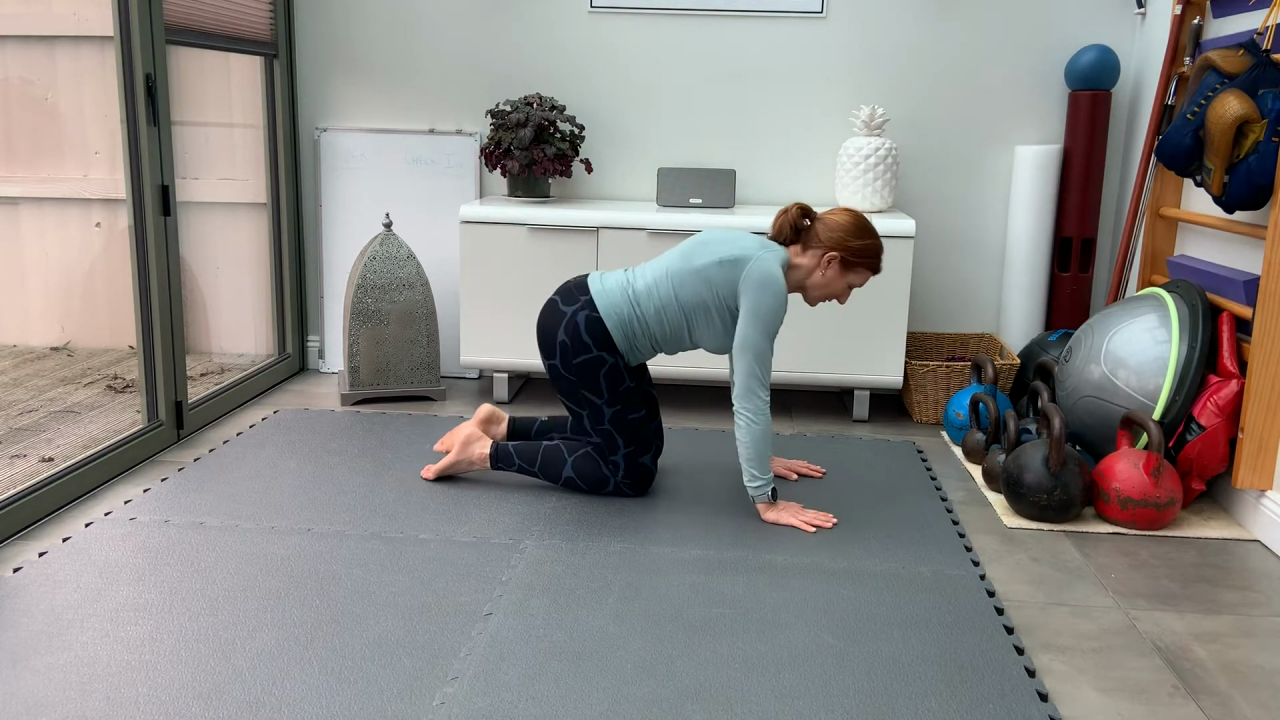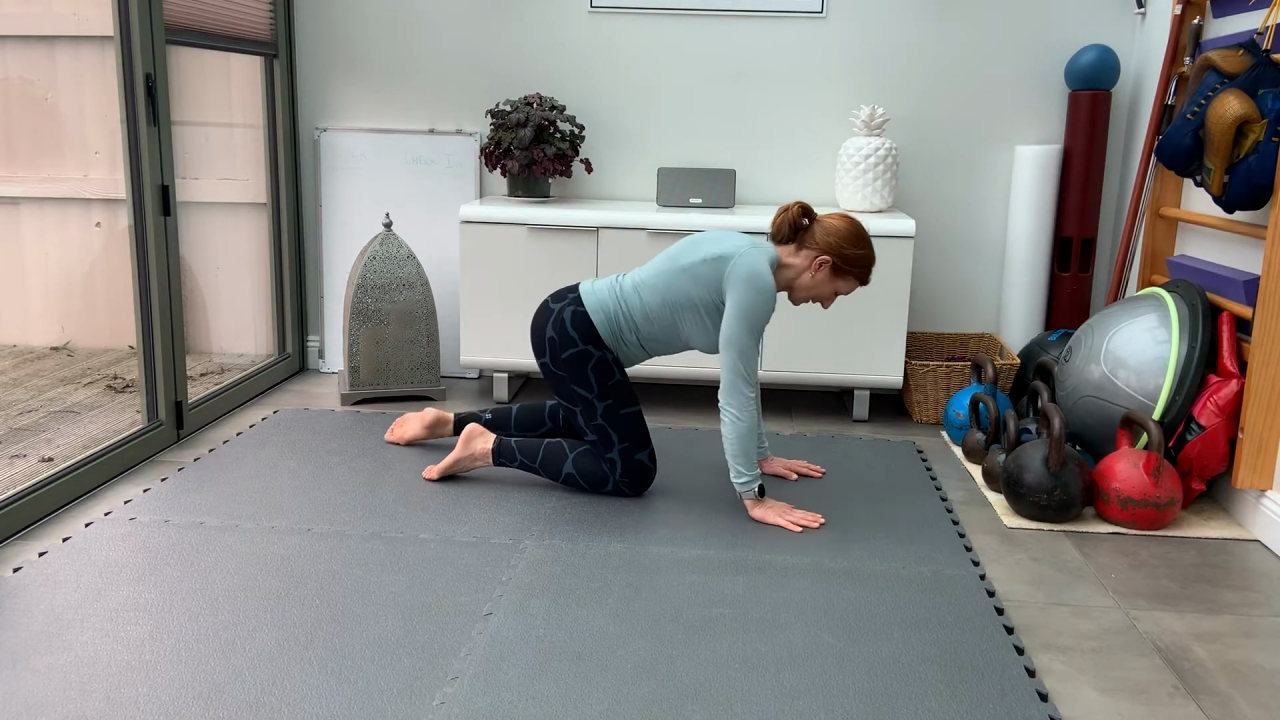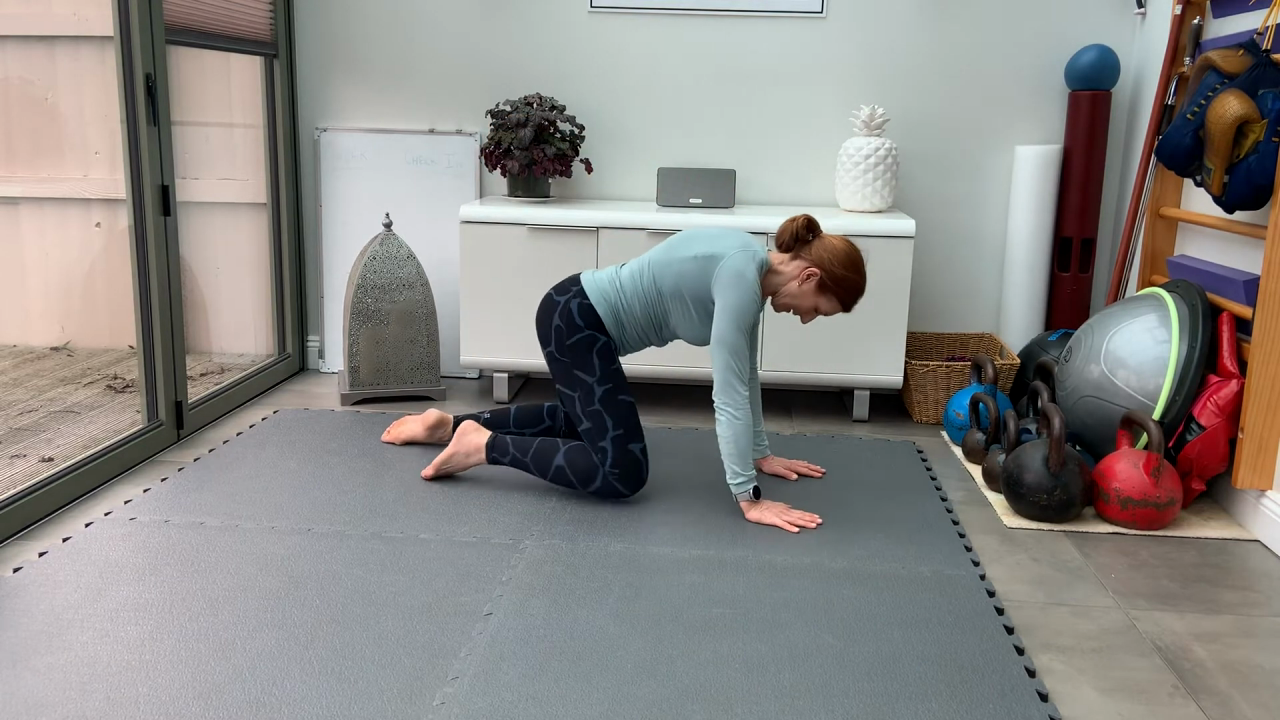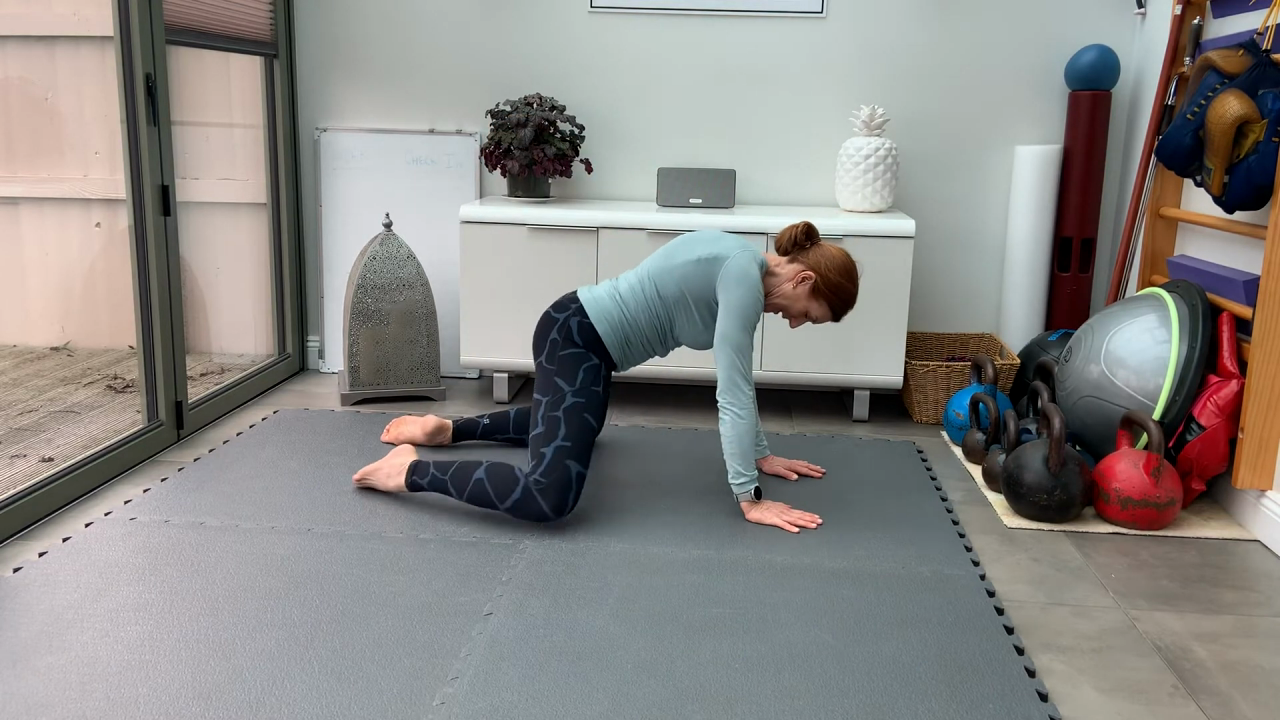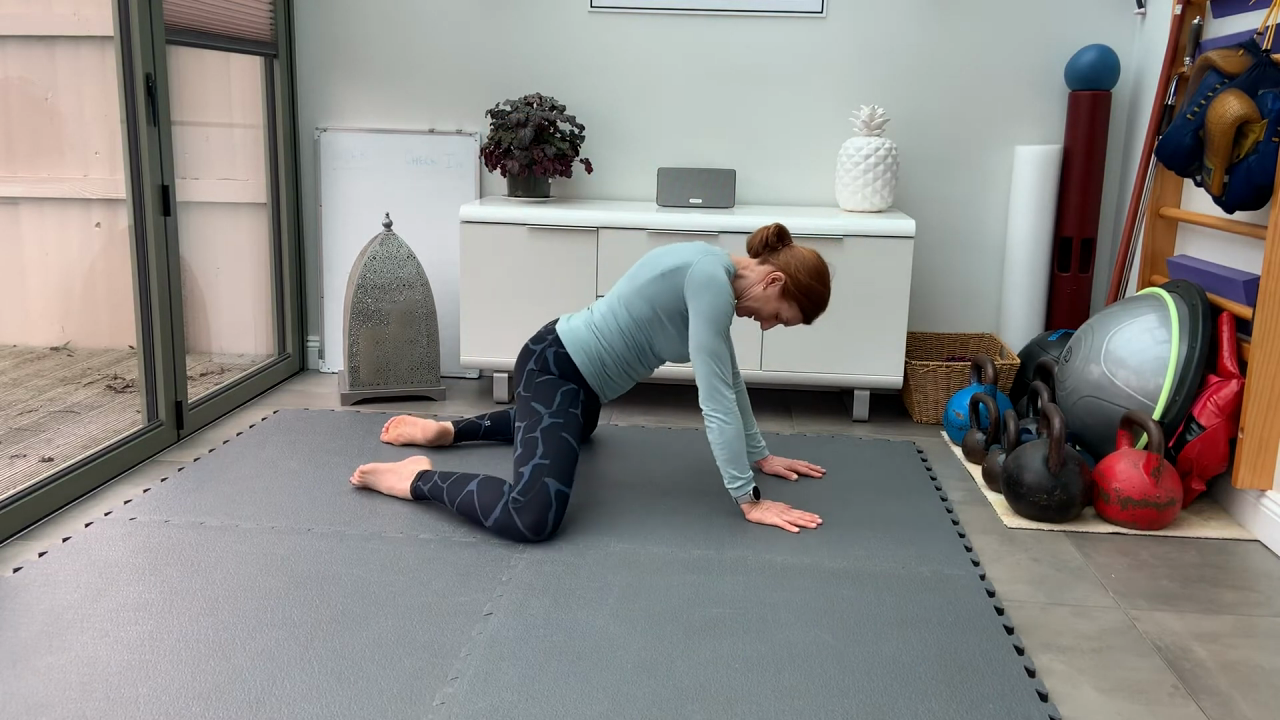
dt=0.5s
person 1, frame 1
left shoulder: (759, 260)
right shoulder: (767, 278)
left elbow: (745, 376)
right elbow: (750, 397)
left wrist: (762, 457)
right wrist: (766, 500)
left hip: (588, 318)
right hip: (580, 333)
left knee: (641, 445)
right knee: (631, 473)
left ankle: (502, 426)
right ankle: (487, 452)
person 1, frame 2
left shoulder: (753, 262)
right shoulder: (756, 277)
left elbow: (744, 376)
right elbow: (736, 394)
left wrist: (760, 455)
right wrist: (752, 497)
left hip: (576, 324)
right hip: (573, 334)
left knee: (582, 417)
right knee: (631, 471)
left ankle: (451, 424)
right ankle: (489, 449)
person 1, frame 3
left shoulder: (754, 270)
right shoulder: (741, 274)
left elbow: (745, 372)
right elbow: (729, 392)
left wrist: (760, 452)
right wrist: (749, 499)
left hip: (583, 317)
right hip: (575, 319)
left knee: (583, 421)
right knee: (624, 473)
left ankle: (451, 425)
right ankle: (483, 446)
person 1, frame 4
left shoulder: (740, 267)
right shoulder: (744, 276)
left elbow: (739, 379)
right elbow: (732, 393)
left wrist: (761, 454)
right wrist: (749, 499)
left hip: (582, 334)
right hip: (575, 339)
left knee: (572, 425)
right knee: (550, 496)
left ankle: (446, 429)
right ankle: (413, 471)
person 1, frame 5
left shoulder: (715, 272)
right shoulder: (711, 280)
left elbow: (727, 376)
right elbow: (715, 399)
left wrist: (759, 454)
right wrist: (749, 499)
left hip: (572, 365)
right hip: (555, 368)
left knee: (577, 429)
right knee: (533, 518)
left ankle: (448, 430)
right ankle: (420, 479)
